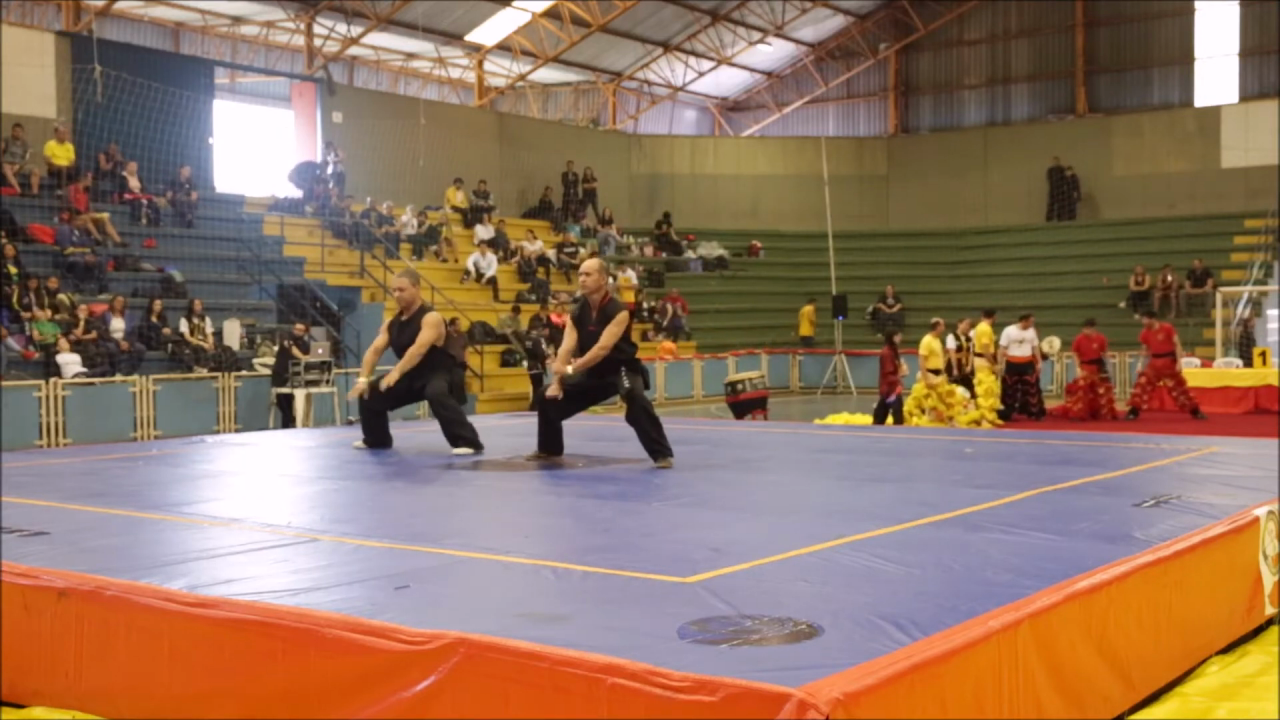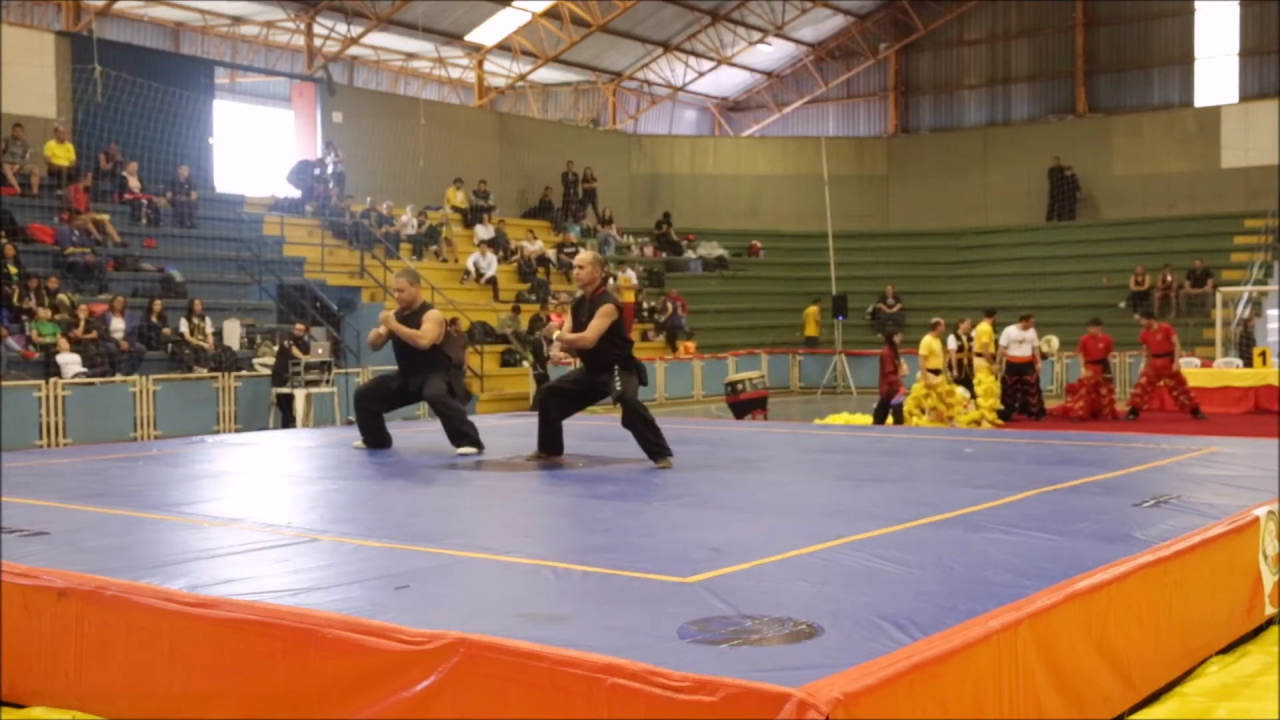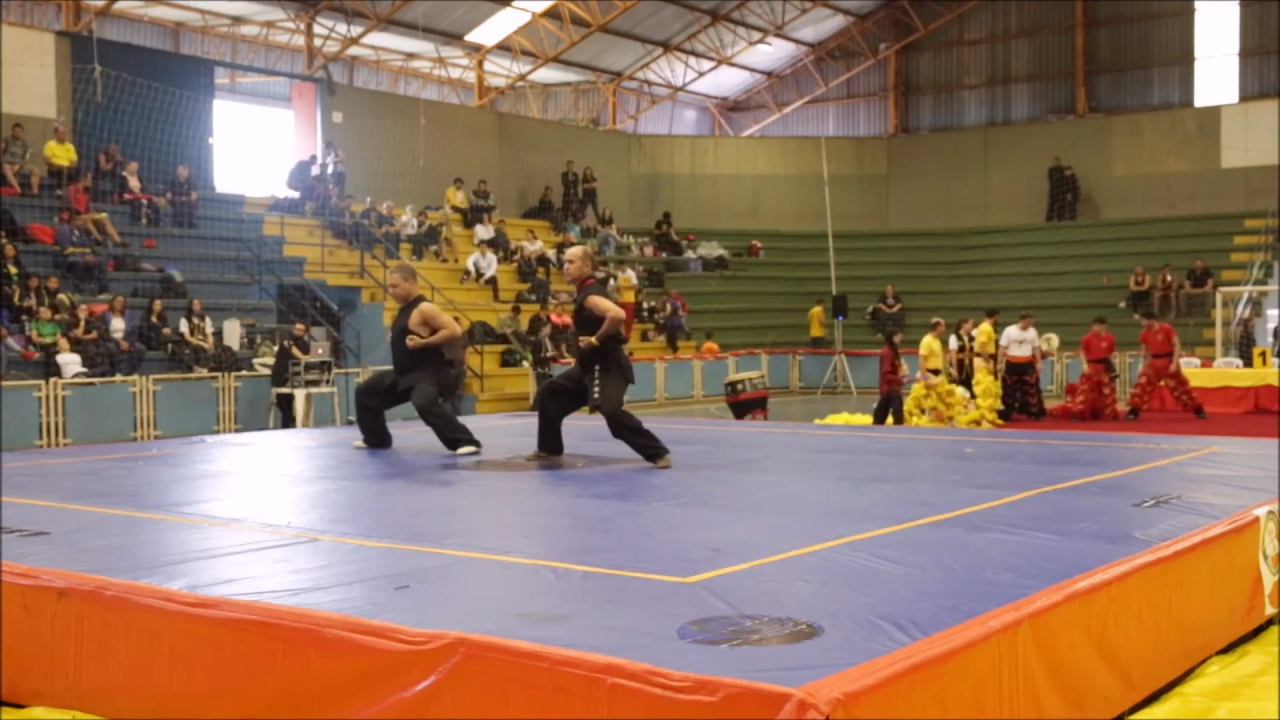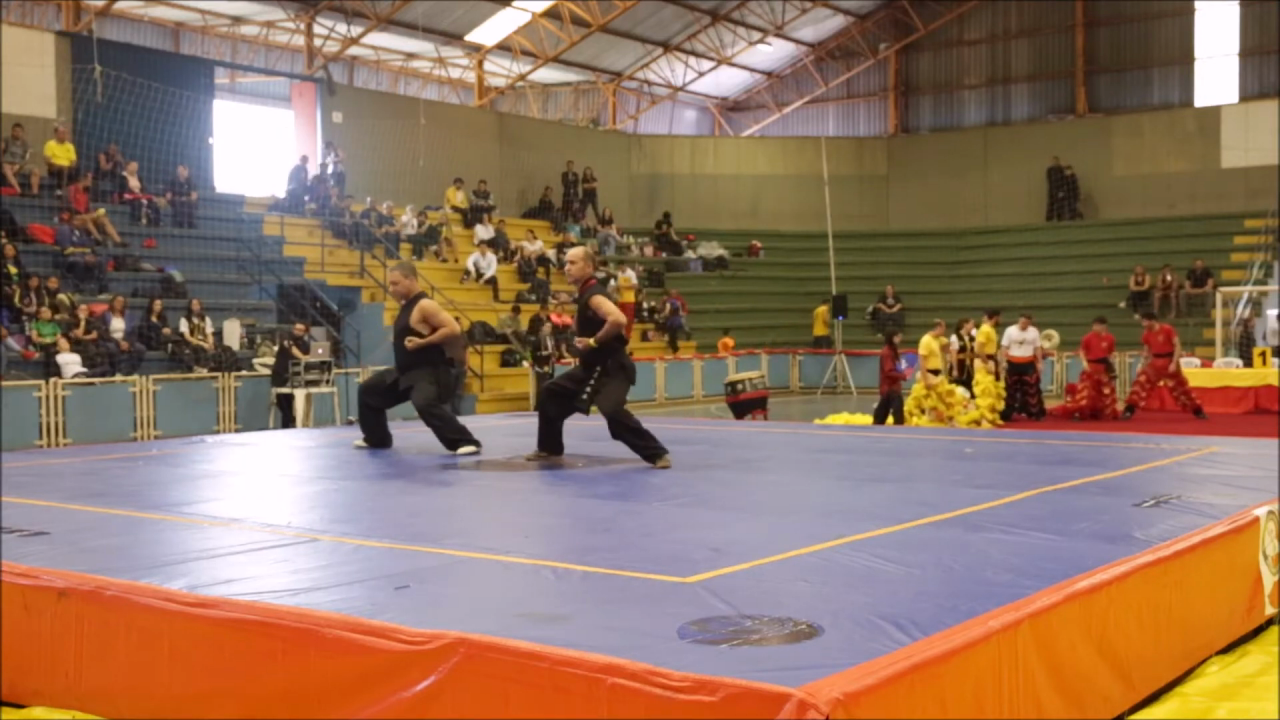
dt=0.2s
person 1, frame 1
left shoulder: (618, 312)
right shoulder: (577, 313)
left elbow: (602, 348)
right elbow: (567, 348)
left wrist: (570, 369)
right wrist: (556, 382)
left hip: (622, 370)
right hip: (593, 373)
left knee: (635, 399)
right knee: (547, 397)
left ankle: (662, 454)
right ankle: (549, 449)
person 1, frame 2
left shoulder: (607, 304)
right shoulder: (578, 304)
left elbow: (588, 340)
right elbow: (565, 337)
left wrist: (556, 335)
right wrist: (558, 347)
left hip: (619, 367)
right hip: (592, 369)
left knee: (628, 402)
right knee: (548, 394)
left ankle: (661, 454)
right ankle: (550, 449)
person 1, frame 3
left shoulder: (589, 295)
right shoulder: (591, 291)
left elbow: (618, 316)
right elbow: (617, 317)
left wrist: (596, 339)
right wrist: (596, 338)
left hip: (608, 365)
right hip: (591, 365)
left knee: (611, 410)
right knee: (548, 393)
left ankle: (657, 453)
right ankle: (549, 448)
person 1, frame 4
left shoulder: (594, 295)
right shoulder: (585, 295)
left elbow: (618, 321)
left wrist: (594, 342)
right wrist: (584, 340)
left hip: (611, 367)
right hip: (590, 366)
left knee: (613, 410)
right knee: (550, 393)
left ankle: (656, 454)
right ankle: (549, 448)
person 2, frame 1
left shoulder: (431, 318)
right shoulder: (392, 322)
left elbow: (418, 349)
right elbow: (375, 349)
left wrist: (395, 374)
right wrist: (363, 379)
left hip: (438, 374)
right hip: (411, 376)
left knee: (438, 396)
right knee: (369, 394)
left ankle: (468, 442)
right ankle: (376, 440)
person 2, frame 2
left shoulder: (432, 316)
right shoulder: (395, 315)
left elbow: (423, 342)
right elbow: (374, 345)
left wrist: (394, 327)
right wrist: (380, 333)
left hip: (434, 374)
right hip: (406, 376)
left knee: (436, 396)
right knee: (364, 395)
left ankle: (469, 442)
right ankle: (376, 439)
person 2, frame 3
left shoulder: (424, 308)
right shoulder: (404, 309)
left elbow: (455, 331)
left wrist: (424, 342)
right wrist: (395, 341)
left hip: (427, 372)
right hip: (402, 372)
left knee: (424, 403)
right knee: (365, 392)
left ankle: (465, 442)
right ankle: (376, 439)
person 2, frame 4
left shoulder: (425, 305)
right shoulder: (408, 305)
left elbow: (453, 330)
left wrist: (423, 342)
right wrist: (401, 341)
left hip: (428, 371)
right hip: (405, 370)
left knee: (425, 404)
right knee: (368, 390)
left ankle: (465, 442)
right ankle: (376, 438)
